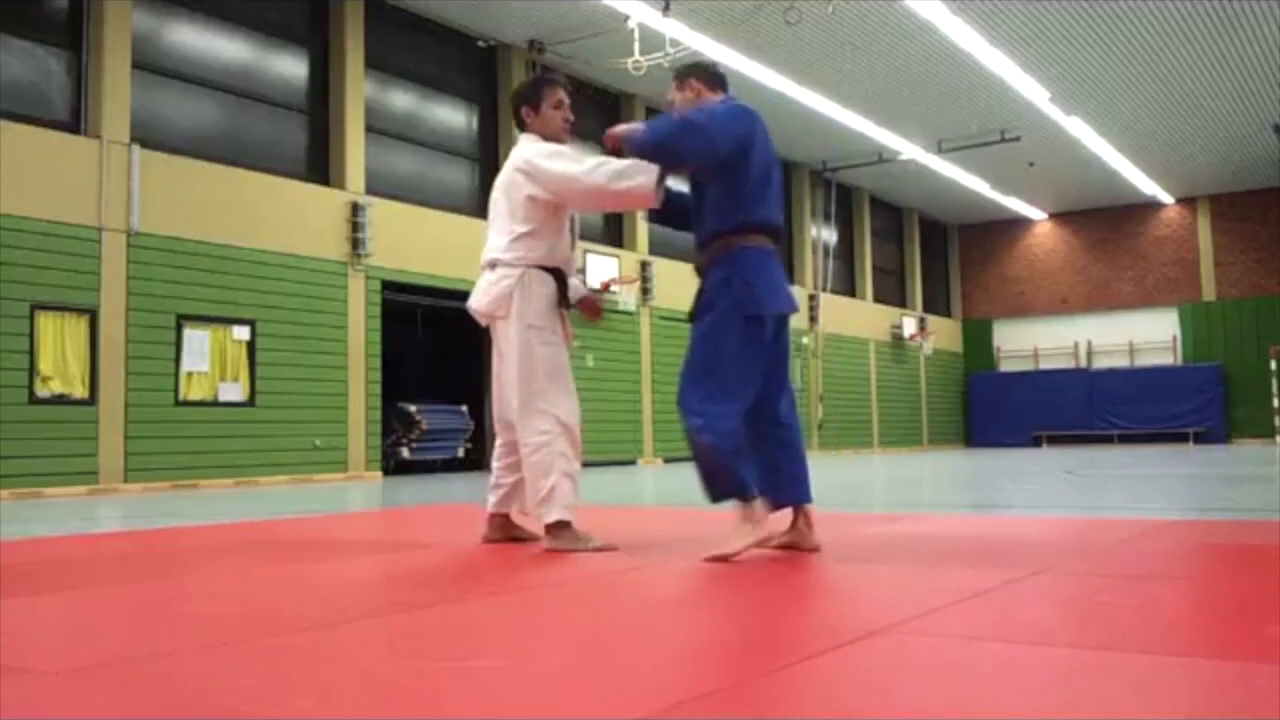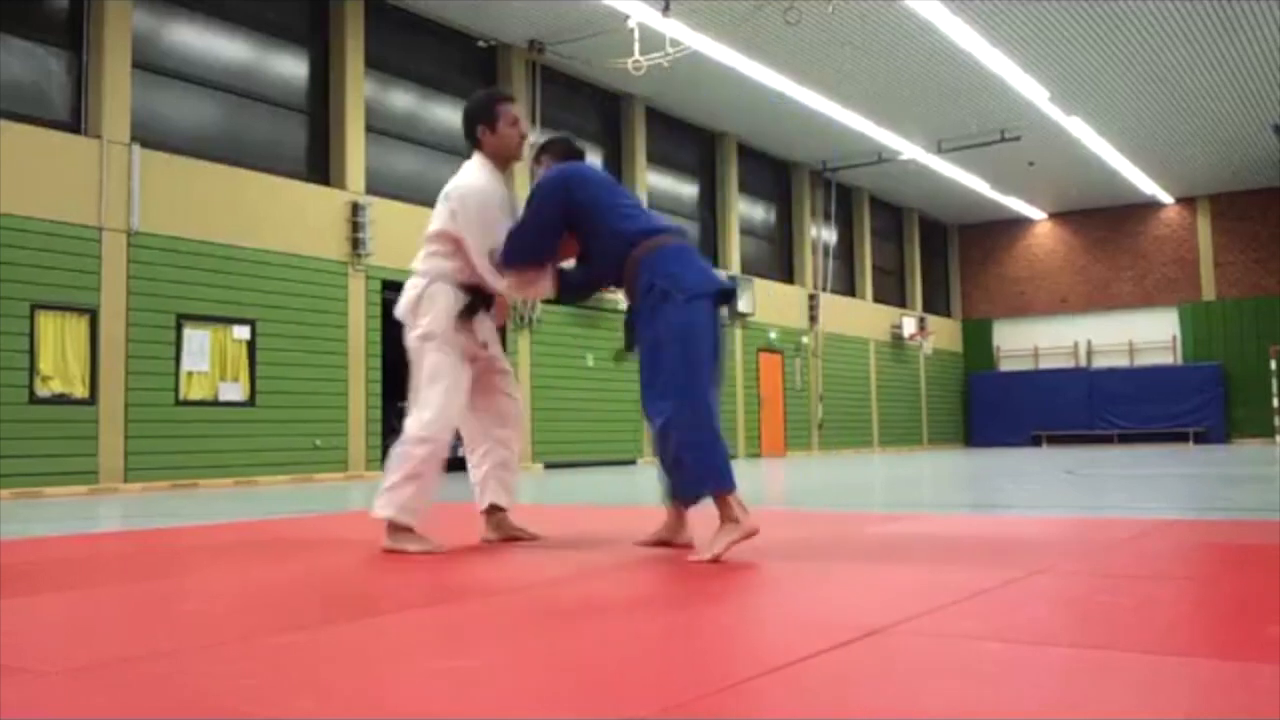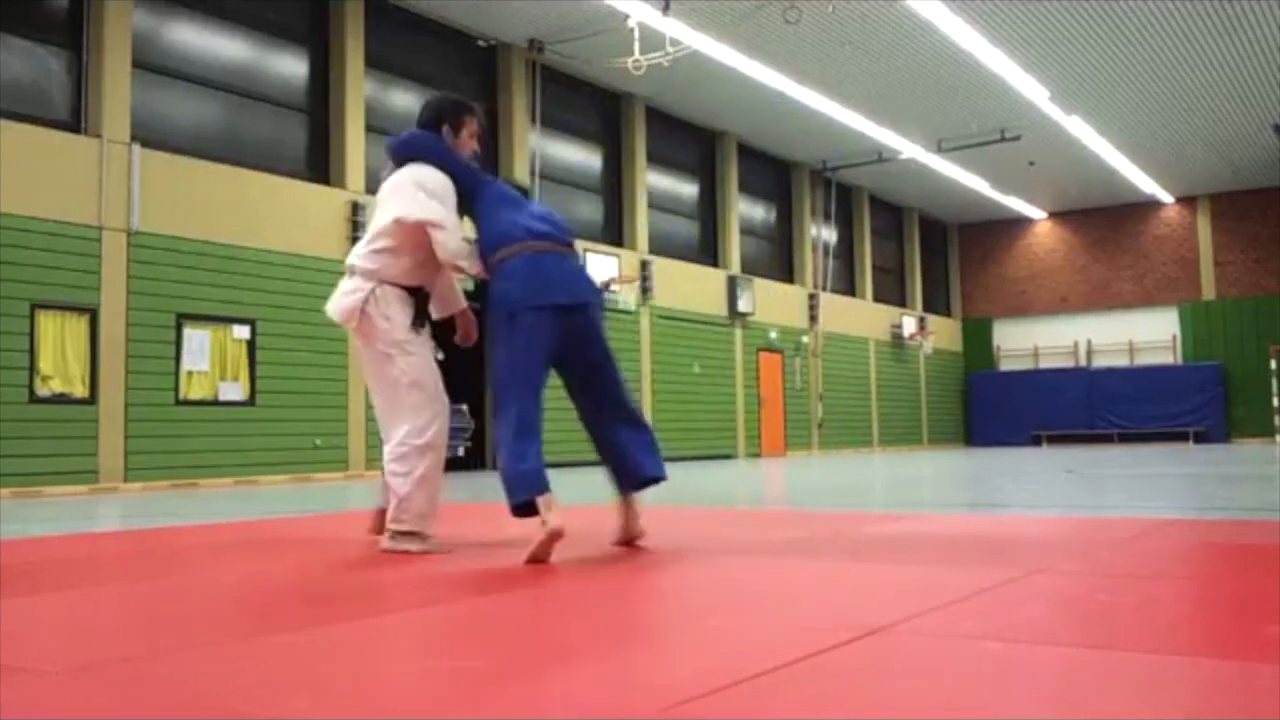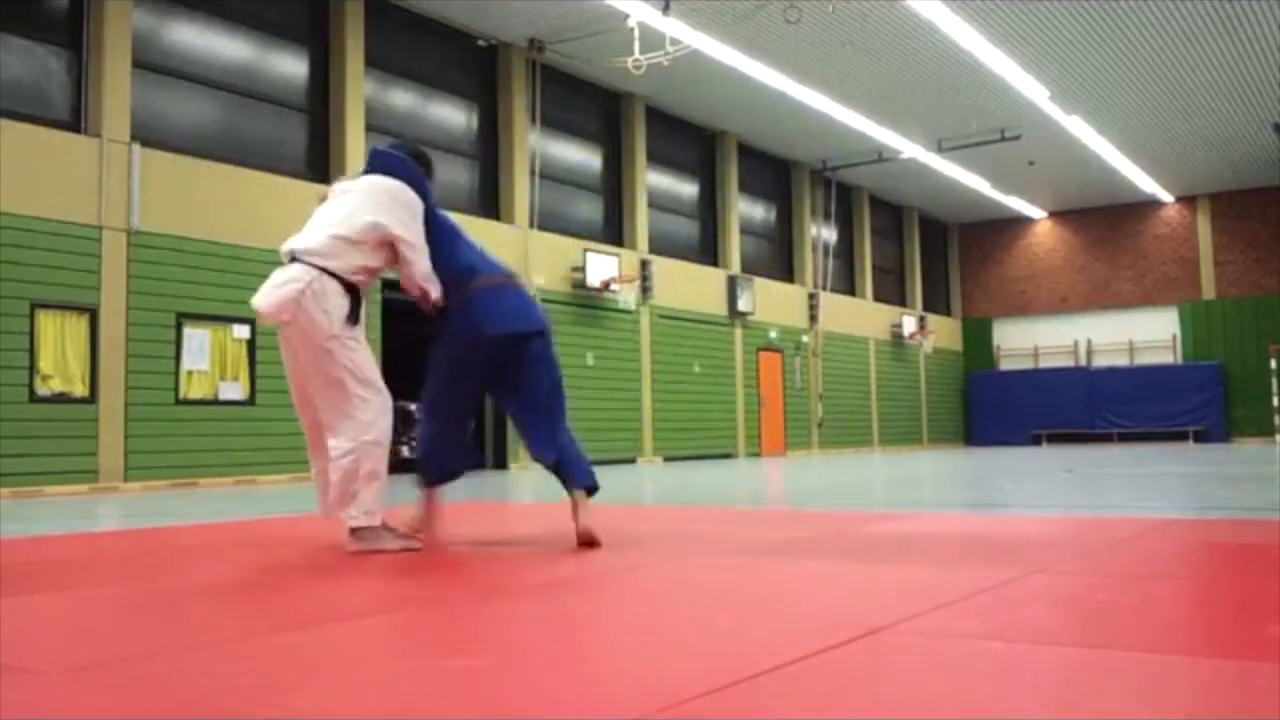
dt=0.5s
person 1, frame 1
left shoulder: (537, 167)
right shoulder: (534, 159)
right elbow: (597, 182)
left wrist: (577, 291)
right wrist: (665, 168)
left hip: (522, 294)
right hip: (524, 294)
left knee: (520, 412)
right knee: (550, 408)
left ankle: (501, 516)
right ankle: (560, 524)
person 1, frame 2
left shoulder: (493, 183)
right shoulder: (474, 189)
right elbow: (497, 267)
left wrist: (496, 303)
right wrist: (547, 276)
left hip: (469, 310)
right hip: (440, 306)
left knee: (499, 408)
right knee: (438, 411)
left ankle: (495, 514)
right ankle: (398, 521)
person 1, frame 3
left shoulder: (420, 179)
right shoulder: (427, 179)
left elbow: (433, 259)
right elbow: (452, 249)
left wrist: (457, 307)
left hip: (385, 301)
right hip: (381, 303)
left knee: (407, 412)
right knee: (419, 416)
left ankle: (392, 513)
right ankle: (402, 526)
person 1, frame 4
left shoulder: (353, 193)
right shoulder: (400, 194)
right elbow: (416, 270)
left wrist: (355, 337)
right wrist: (434, 294)
left hip: (298, 292)
right hip: (316, 295)
left knee: (329, 415)
right knee: (365, 409)
left ankle: (362, 517)
right ankle: (363, 525)
person 2, frame 1
left shoulder: (732, 117)
right shoulder: (727, 132)
left elbow: (673, 136)
right elbow: (700, 209)
left wrist: (630, 135)
left hip: (736, 276)
right hip: (759, 277)
left knee: (707, 400)
right knee: (770, 405)
left ankle: (753, 513)
right ankle: (801, 522)
person 2, frame 2
left shoulder: (561, 178)
right shoulder: (594, 191)
left elbow: (526, 244)
right elbow: (587, 278)
left wrist: (509, 264)
right wrist: (546, 274)
left hip: (667, 282)
right hip: (689, 278)
left knee: (676, 403)
right knee: (685, 402)
left ankle: (732, 513)
right ankle: (676, 519)
person 2, frame 3
left shoulder: (484, 190)
right shoulder: (541, 214)
left elbow: (411, 145)
left hip: (522, 288)
right hip: (575, 285)
left knee: (514, 416)
right knee: (605, 402)
left ankle: (549, 515)
right ankle: (629, 512)
person 2, frame 4
left shoulder: (423, 219)
left hip: (476, 314)
right hip: (522, 314)
left knee: (441, 417)
right knee: (548, 425)
left ankle: (427, 511)
right ankle: (581, 507)
